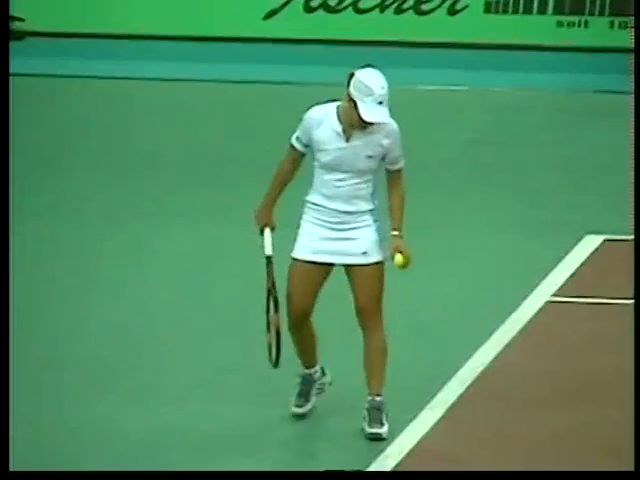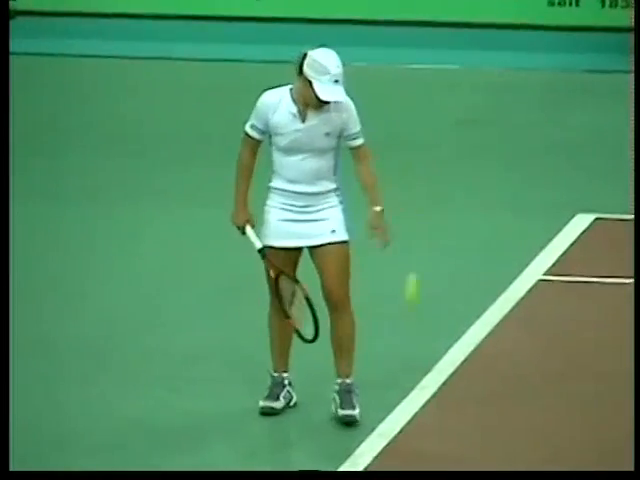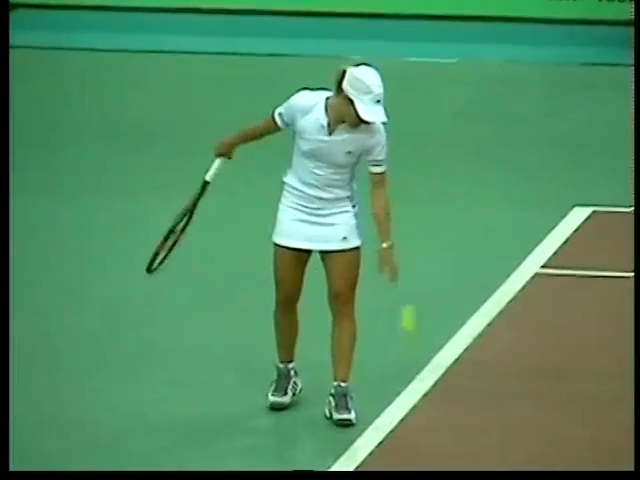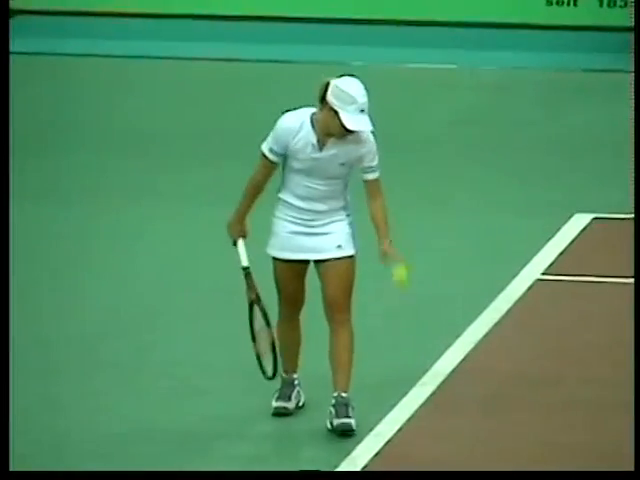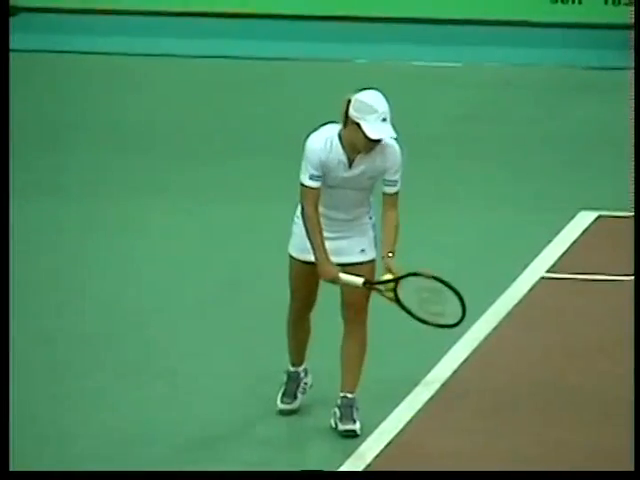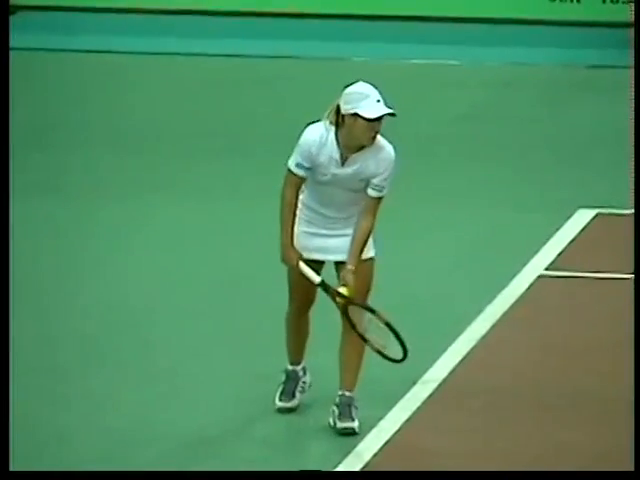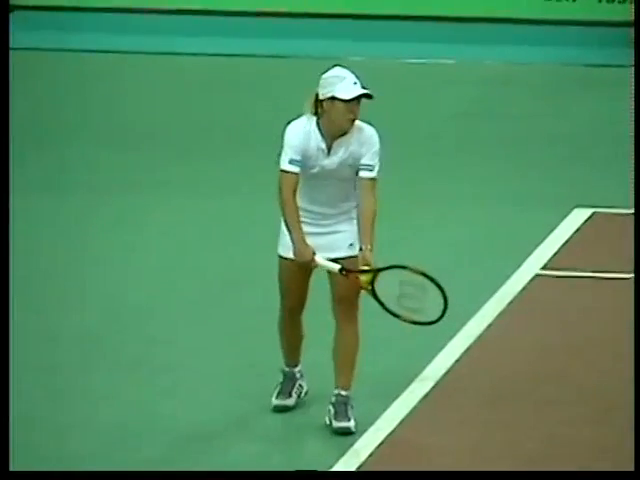
dt=0.7s
person 1, frame 1
left shoulder: (388, 131)
right shoulder: (316, 118)
left elbow: (395, 182)
right elbow: (291, 162)
left wrist: (397, 233)
right wrist: (267, 206)
left hip: (362, 230)
right hip: (317, 226)
left knee: (370, 318)
right knee: (297, 313)
left ankle: (376, 404)
right ankle: (312, 374)
person 1, frame 2
left shoulder: (344, 109)
right shoulder: (270, 103)
left elbow: (362, 160)
right elbow: (249, 150)
left wrist: (376, 208)
right wrist: (240, 203)
left hip: (326, 212)
right hip: (281, 212)
left knee: (337, 301)
right knee: (281, 300)
left ankle: (344, 387)
right ankle: (281, 381)
person 1, frame 3
left shoulder: (373, 132)
right shoulder: (303, 104)
left elbow: (378, 186)
right elbow: (269, 126)
left wrist: (386, 244)
right wrist: (232, 142)
left hip: (339, 218)
right hip: (295, 213)
left knee: (342, 303)
right knee: (286, 300)
left ankle: (340, 390)
right ankle: (286, 372)
person 1, frame 4
left shoulder: (363, 141)
right shoulder: (290, 125)
left elbow: (374, 194)
right elbow: (262, 173)
left wrist: (385, 241)
right wrist: (239, 216)
left hip: (334, 232)
right hip: (288, 229)
left knee: (338, 312)
right knee: (289, 309)
left ankle: (341, 400)
right ankle: (290, 382)
person 1, frame 5
left shoulder: (390, 152)
right shoulder: (319, 144)
left elbow: (390, 208)
right elbow: (310, 206)
left wrist: (388, 256)
right wrist: (322, 259)
left hip: (357, 235)
right hip: (313, 231)
left knee: (355, 317)
right knee: (299, 310)
left ankle: (347, 401)
right ankle: (297, 374)
person 1, frame 6
left shoulder: (383, 155)
right shoulder: (313, 137)
left elbow: (368, 214)
right elbow: (290, 191)
left wrist: (350, 265)
right wrist: (286, 243)
left hip: (352, 236)
right hip: (309, 230)
right knee: (299, 307)
left ankle: (345, 399)
right ankle: (295, 373)
person 1, frame 7
left shoulder: (367, 138)
right shoulder: (298, 131)
left elbow: (367, 195)
right elbow: (287, 192)
left wrist: (366, 248)
right wrist: (299, 242)
left hip: (344, 231)
right hip: (301, 229)
left knee: (346, 313)
right knee: (291, 310)
left ankle: (342, 398)
right ankle: (292, 375)
